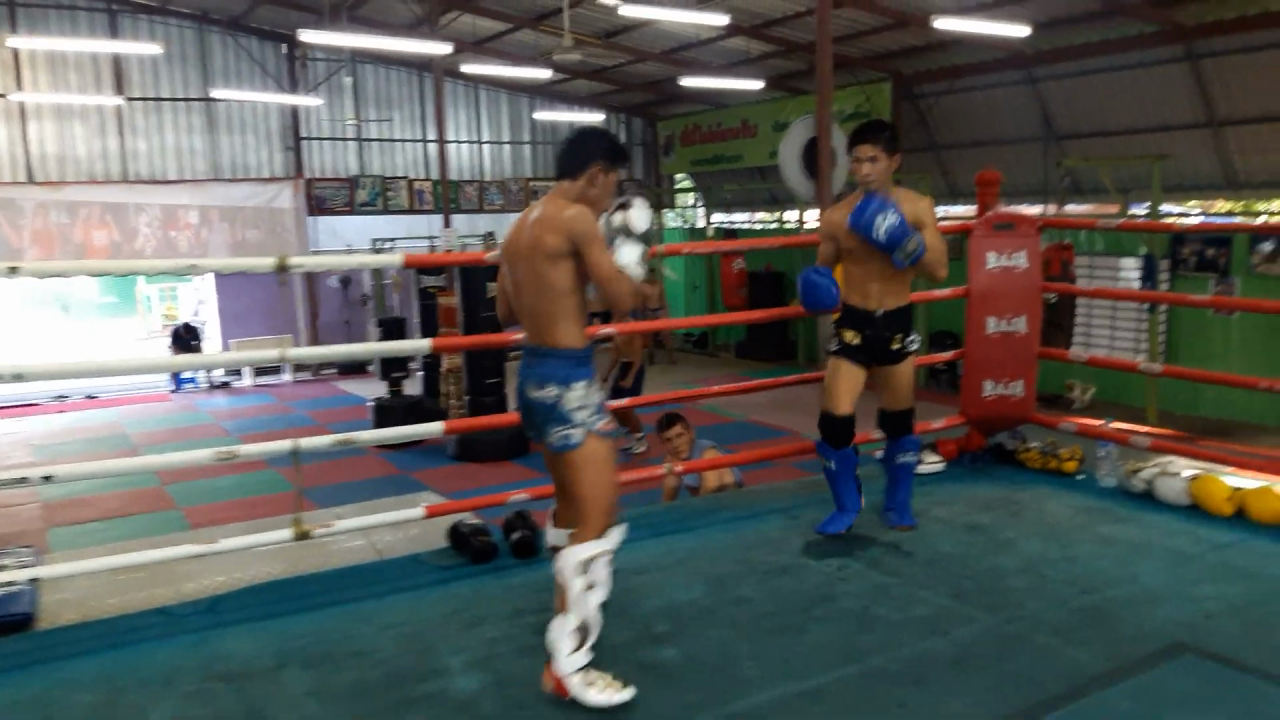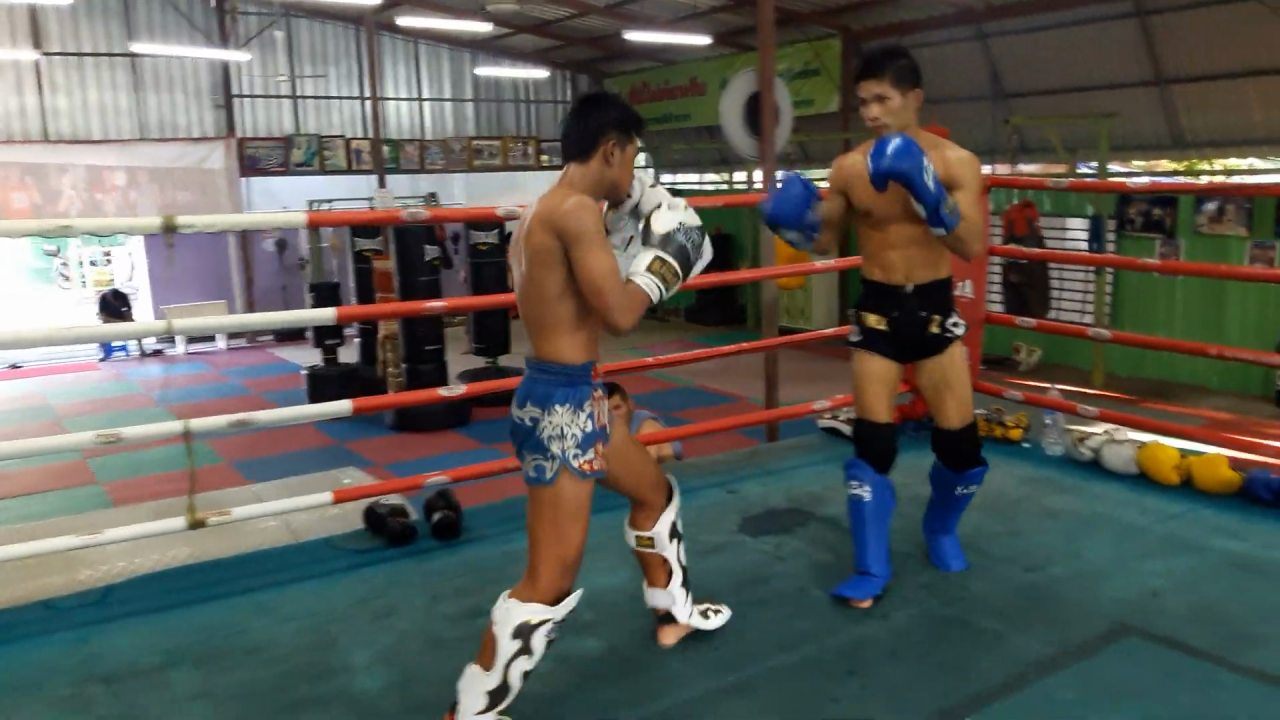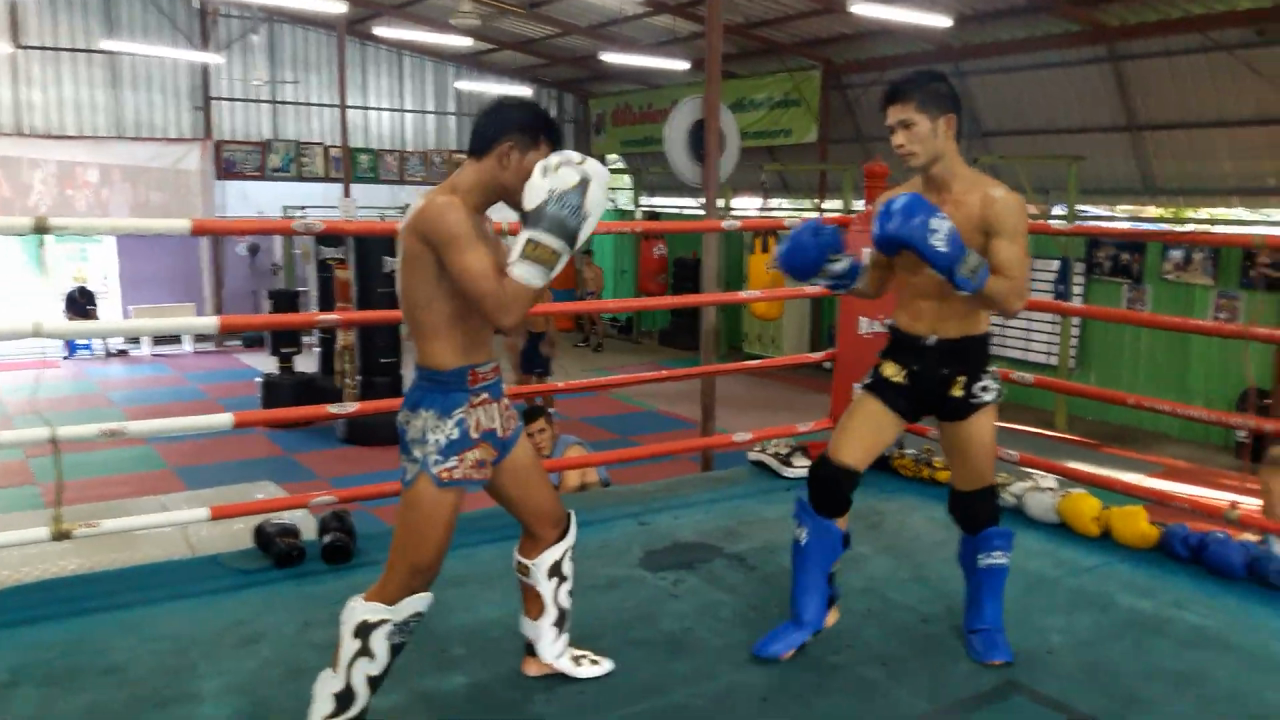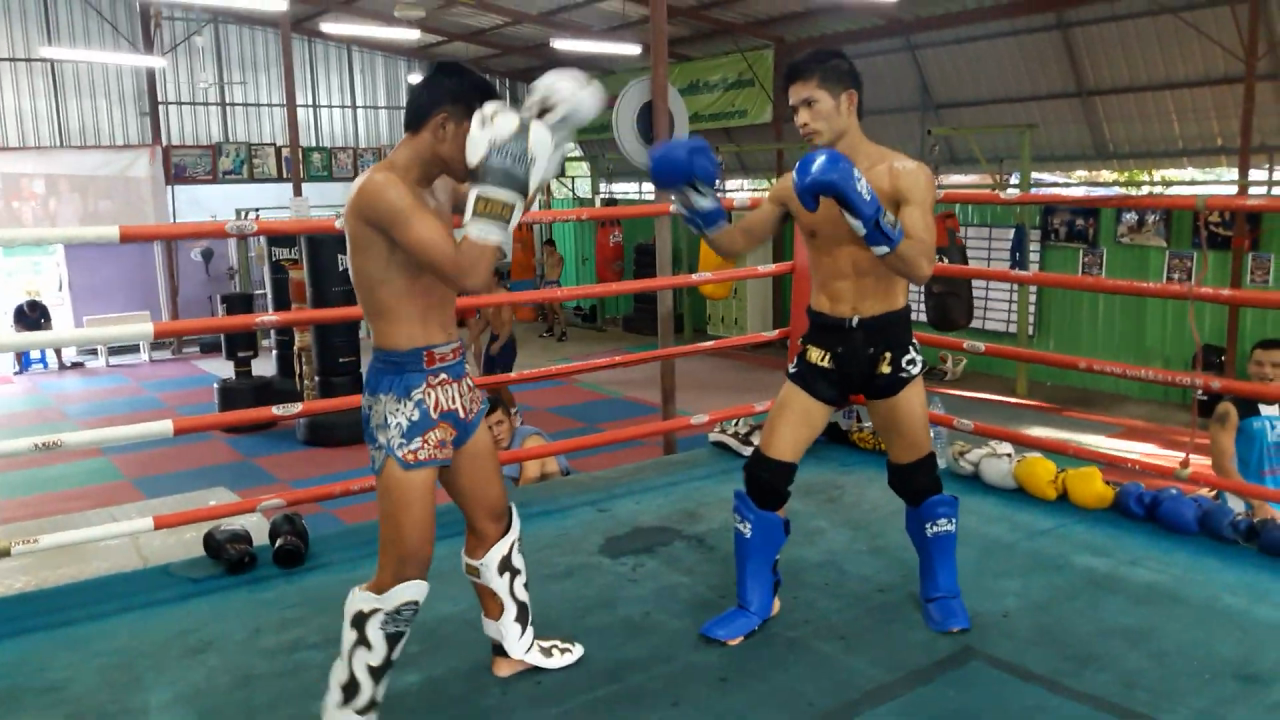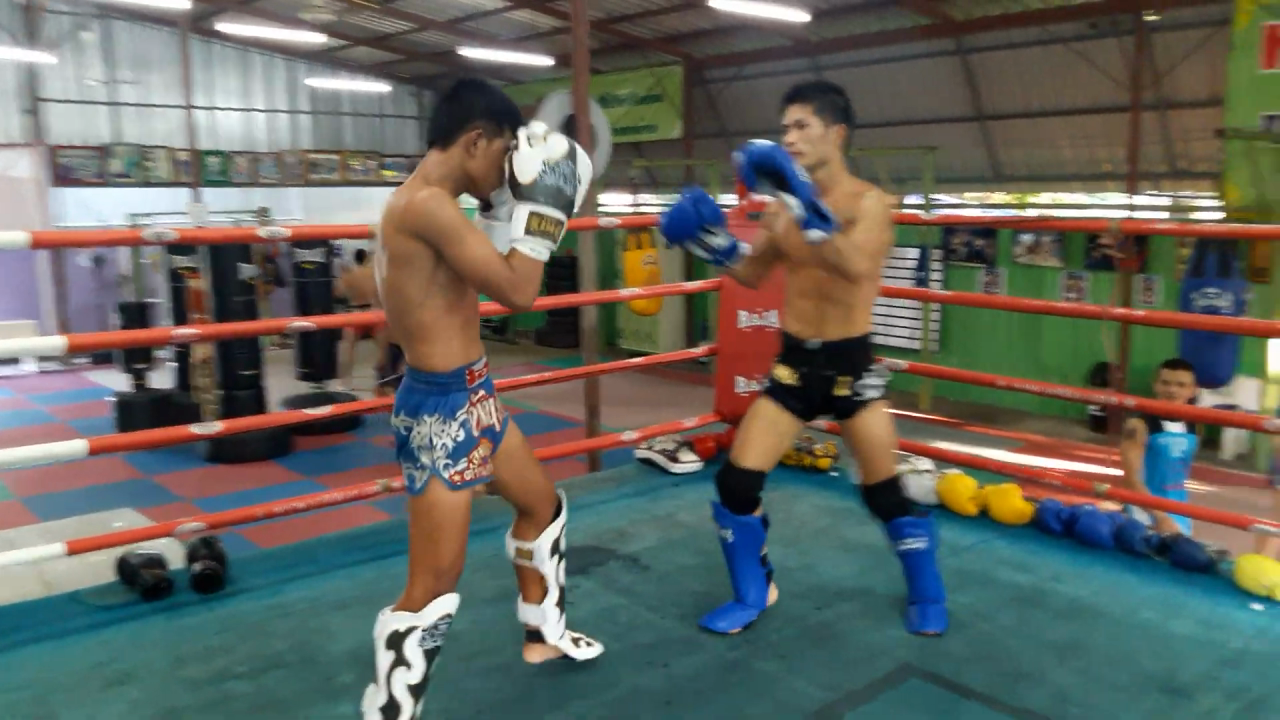
dt=1s
person 1, frame 1
left shoulder: (521, 226)
right shoulder: (576, 218)
left elbow: (507, 312)
right elbow: (622, 300)
right wrist: (630, 243)
left hip: (533, 375)
right hip: (568, 380)
left knee: (572, 500)
right knee: (596, 526)
left ankle: (571, 611)
right ankle: (567, 666)
person 1, frame 2
left shoulder: (546, 208)
right shoulder: (574, 209)
right elbow: (619, 315)
left wrist: (632, 212)
right wrist: (667, 254)
left hip: (570, 396)
right hip: (561, 402)
left knee: (655, 494)
right knee: (550, 582)
left ankle: (672, 611)
person 1, frame 3
left shoulder: (476, 217)
right shoulder: (442, 211)
left elbow: (504, 293)
right elbow: (506, 311)
left wrist: (564, 222)
right wrist: (548, 223)
left hip: (488, 400)
right hip: (443, 409)
left knee: (550, 523)
right knee: (407, 582)
left ankle: (545, 647)
person 1, frame 4
left shoulder: (427, 187)
right shoulder: (381, 188)
left elbow: (506, 202)
right elbow: (469, 273)
left wrist: (537, 135)
right wrist: (495, 176)
left hip: (452, 380)
right hip: (405, 389)
left knee: (493, 521)
right knee: (405, 571)
left ankle: (512, 643)
person 1, frame 5
left shoulder: (424, 201)
right shoulder: (425, 204)
left elbow: (478, 276)
right elbow: (517, 291)
left wrist: (508, 206)
right wrist: (542, 200)
left hip: (473, 396)
right hip: (442, 408)
left knee: (542, 507)
right knee: (431, 589)
left ankle: (545, 631)
person 2, frame 1
left shoulder: (917, 209)
right shoulder: (836, 216)
left elbow: (939, 270)
right elbow: (824, 267)
left wrist: (900, 236)
right wrist: (814, 285)
left hip: (898, 328)
right hip: (852, 327)
left knee: (897, 423)
right knee: (835, 423)
left ankle: (896, 502)
right ankle: (848, 506)
person 2, frame 2
left shoulder: (955, 162)
right shoulder: (848, 168)
left elbow: (973, 247)
right elbow: (830, 239)
left wrist: (930, 196)
right wrist: (799, 224)
left hip: (935, 308)
right hip: (877, 309)
left knee: (959, 440)
right knee: (874, 441)
left ankle: (940, 530)
right ankle: (872, 569)
person 2, frame 3
left shoulder: (997, 204)
right shoulder: (892, 205)
left elbow: (1013, 299)
left wrist: (952, 255)
right wrist: (834, 266)
left hip: (964, 364)
right hip: (900, 358)
left knee: (977, 503)
right knee: (830, 477)
left ankle: (984, 624)
right ankle: (808, 615)
person 2, frame 4
left shoulder: (905, 175)
right shoulder: (796, 184)
left elbow: (920, 267)
right elbow: (736, 244)
left wrist: (866, 211)
right wrist: (696, 196)
left hip: (887, 340)
right hip: (823, 342)
left knee: (918, 478)
right knee: (765, 474)
left ankle: (941, 592)
right ankle: (756, 602)
person 2, frame 5
left shoulder: (869, 203)
right shoulder: (780, 205)
left elbow: (855, 268)
right elbow: (753, 274)
left wrist: (802, 201)
right wrist: (713, 239)
left hip: (850, 364)
right hip: (793, 363)
left knee: (885, 496)
right knee: (736, 480)
left ankle: (927, 596)
right ankle: (753, 592)
